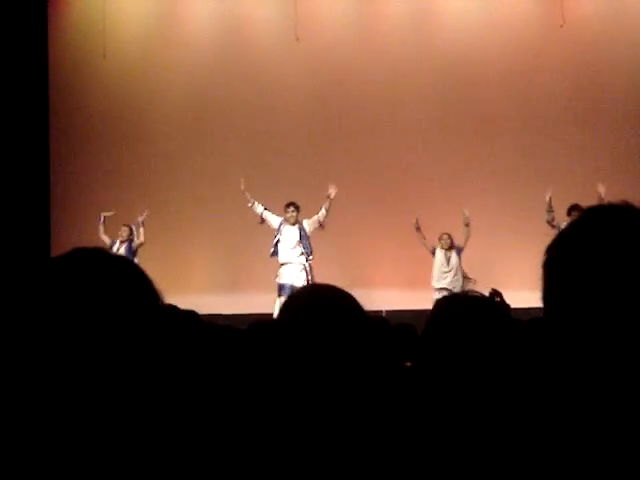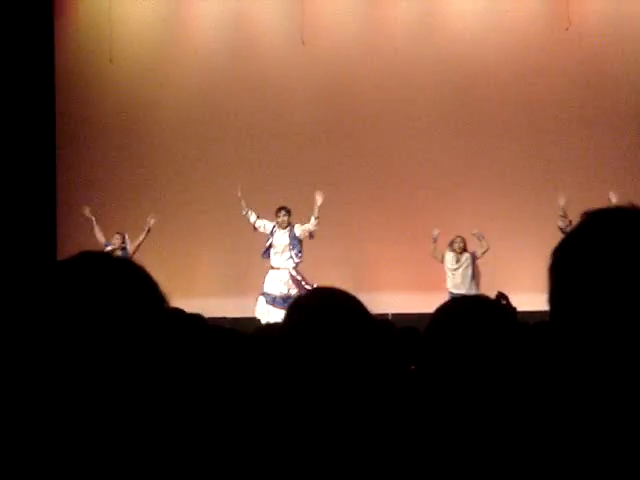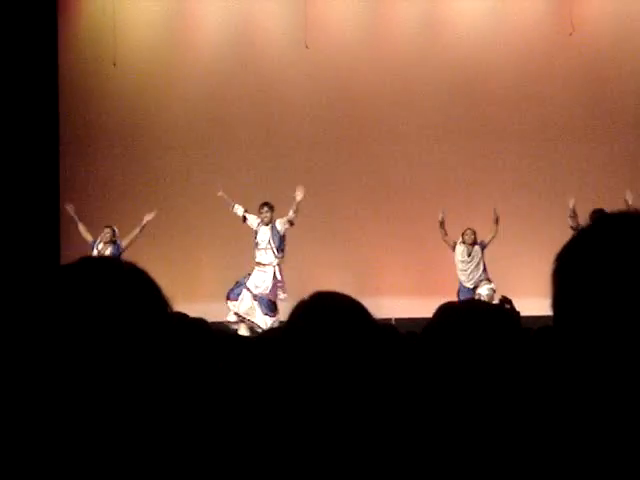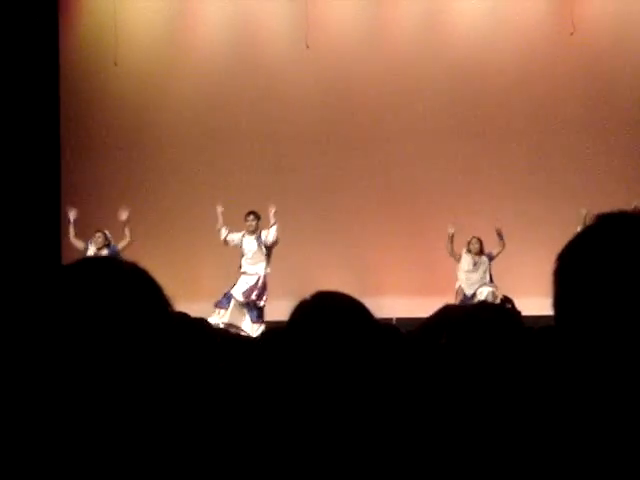
dt=0.2s
person 1, frame 1
left shoulder: (305, 225)
right shoulder: (279, 223)
left elbow: (321, 216)
right elbow: (261, 211)
left wrist: (329, 199)
right wrist: (245, 193)
left hip: (300, 270)
right hip: (285, 270)
right knee: (284, 297)
person 1, frame 2
left shoulder: (296, 230)
right shoulder: (272, 228)
left elbow: (311, 226)
right elbow: (253, 218)
left wrist: (317, 206)
right wrist: (241, 199)
left hip: (289, 274)
right hip: (273, 274)
left knee: (284, 306)
right knee: (265, 306)
person 1, frame 3
left shoulder: (278, 225)
right shoulder: (258, 224)
left elbow: (290, 218)
right elbow: (241, 212)
left wrist: (297, 202)
right wrist: (226, 198)
left hip: (271, 271)
right hip: (258, 271)
left knee: (267, 306)
right knee: (236, 294)
right ankle: (243, 329)
person 1, frame 4
left shoulder: (263, 236)
right shoulder: (243, 236)
left elbow: (272, 238)
right elbow: (225, 237)
left wrist: (272, 219)
right wrist: (220, 215)
left hip: (257, 279)
right hip: (244, 279)
left knee: (254, 310)
right knee: (228, 302)
